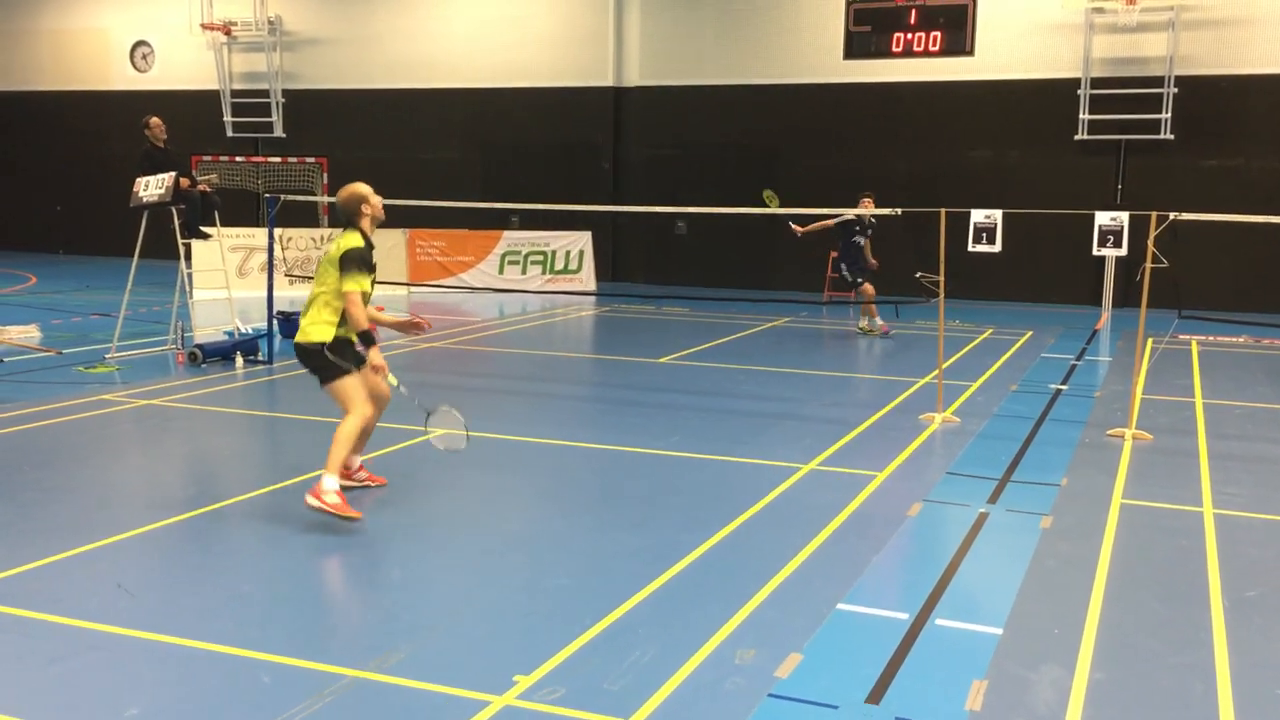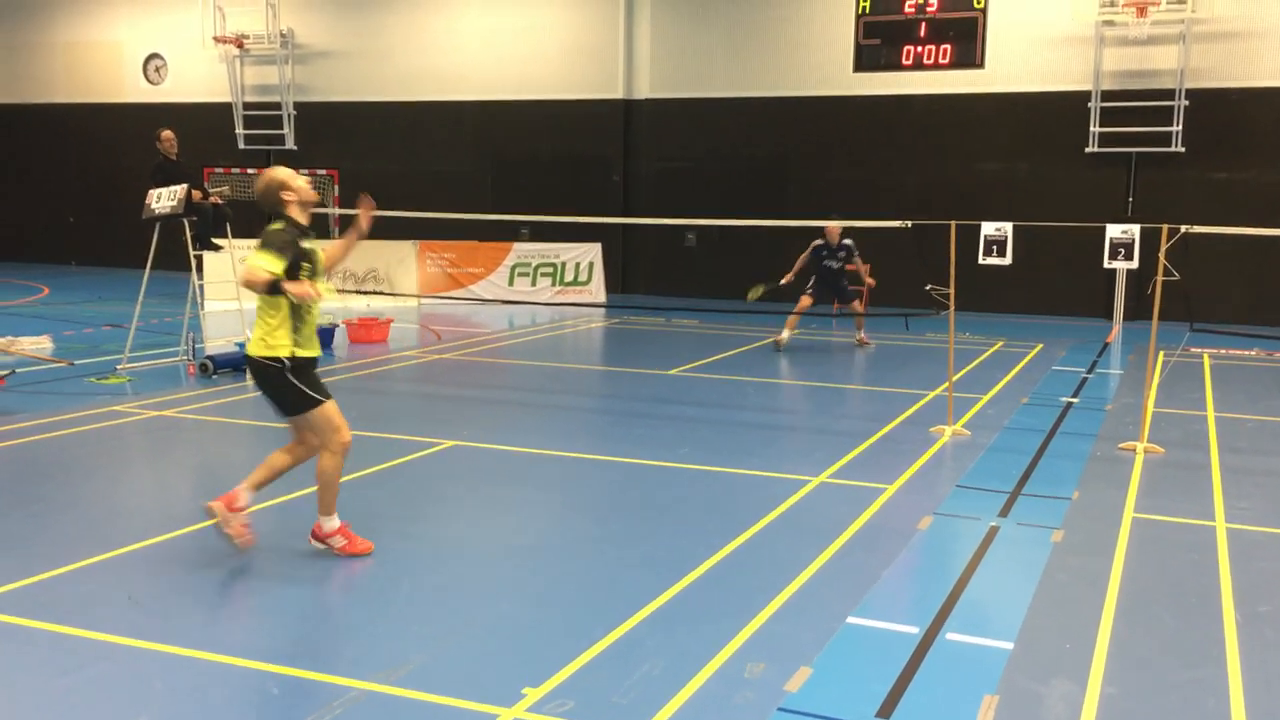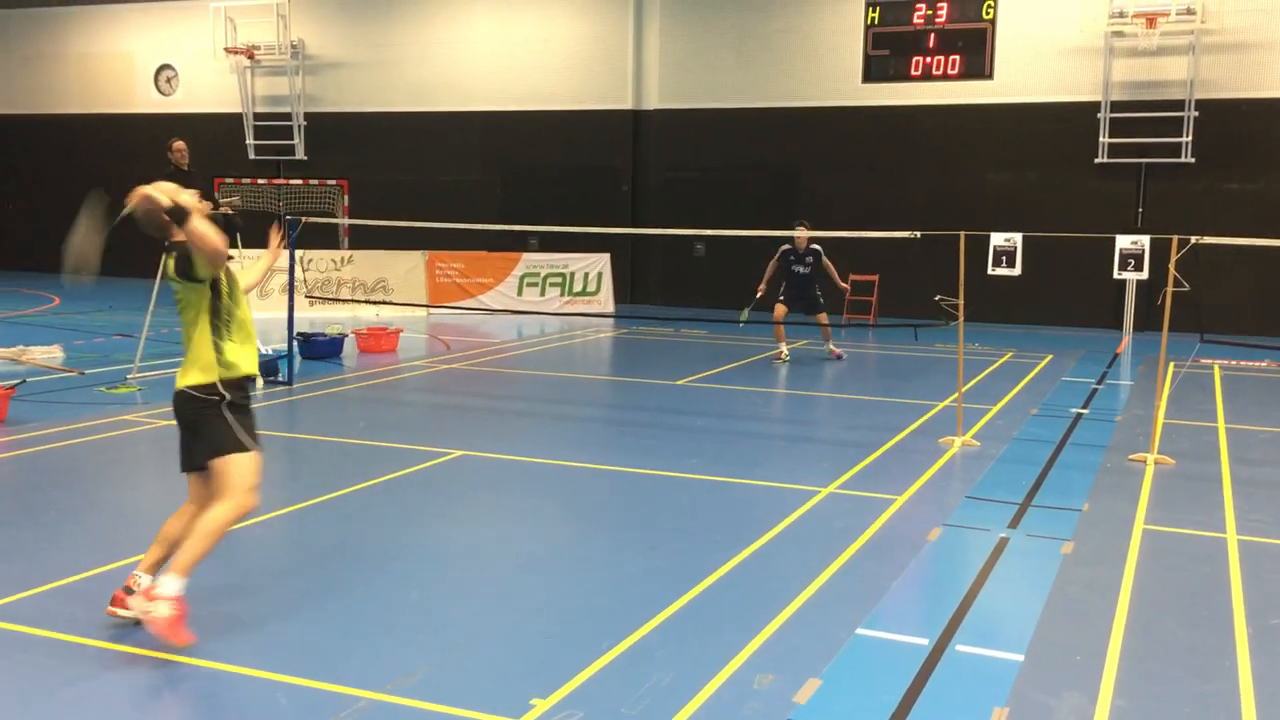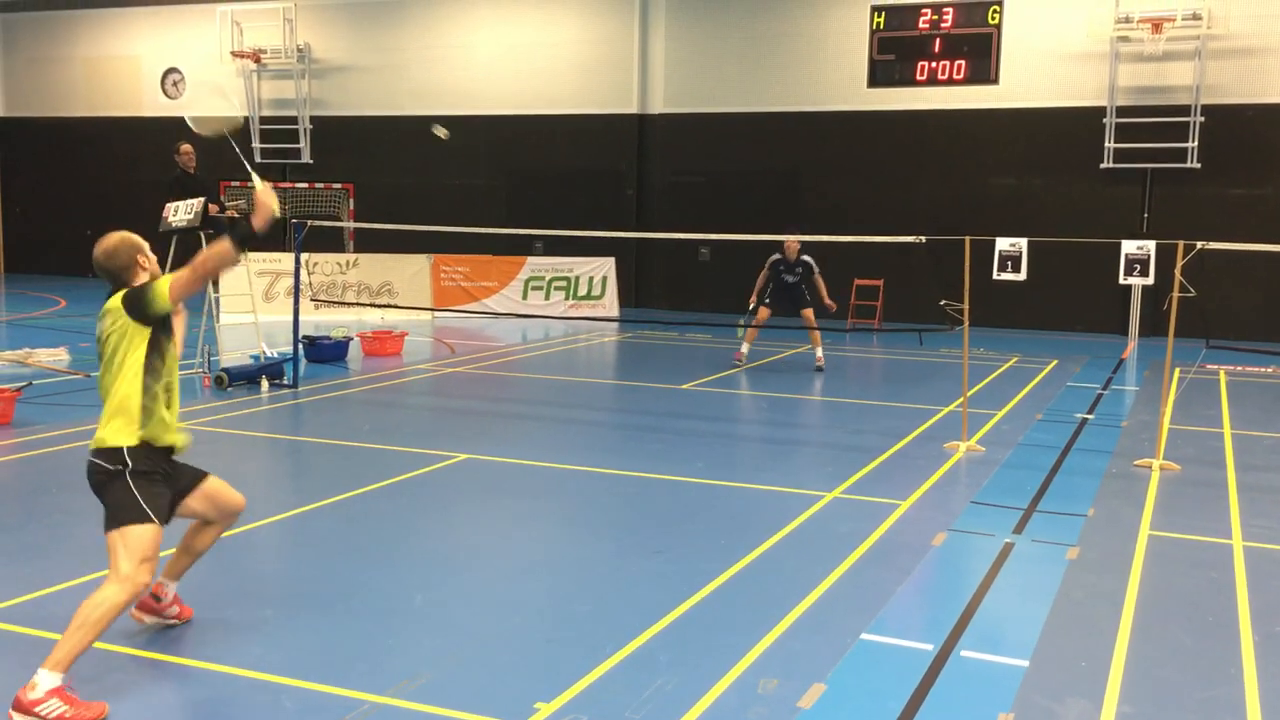
dt=0.3s
person 1, frame 1
left shoulder: (350, 244)
right shoulder: (357, 249)
right elbow: (353, 303)
left wrist: (393, 323)
right wrist: (371, 348)
left hip: (334, 339)
right hip: (321, 342)
left knee: (381, 394)
right knee: (360, 411)
left ankle: (351, 468)
right ankle: (326, 491)
person 1, frame 2
left shoulder: (297, 235)
right shoulder: (283, 235)
left elbow: (318, 264)
right elbow: (249, 276)
left wrist: (357, 232)
right wrist: (286, 287)
left hip: (287, 358)
right hip: (282, 360)
left knee: (307, 444)
right knee: (337, 439)
left ankle: (236, 500)
right ankle: (329, 528)
person 1, frame 3
left shoulder: (206, 265)
right shoulder: (190, 261)
left elbow: (237, 279)
right elbow: (217, 249)
left wrist: (272, 256)
right wrist: (171, 209)
left hip: (201, 397)
right hip: (214, 398)
left knee: (198, 508)
right knee: (237, 499)
left ankle: (137, 587)
right ankle: (164, 593)
person 1, frame 4
left shoulder: (130, 322)
right shoulder: (130, 303)
right elbow: (197, 271)
left wrist: (172, 328)
right wrist: (251, 227)
left hip: (149, 456)
right hip: (126, 461)
left knee: (228, 506)
right knee: (129, 576)
left ankle: (160, 594)
